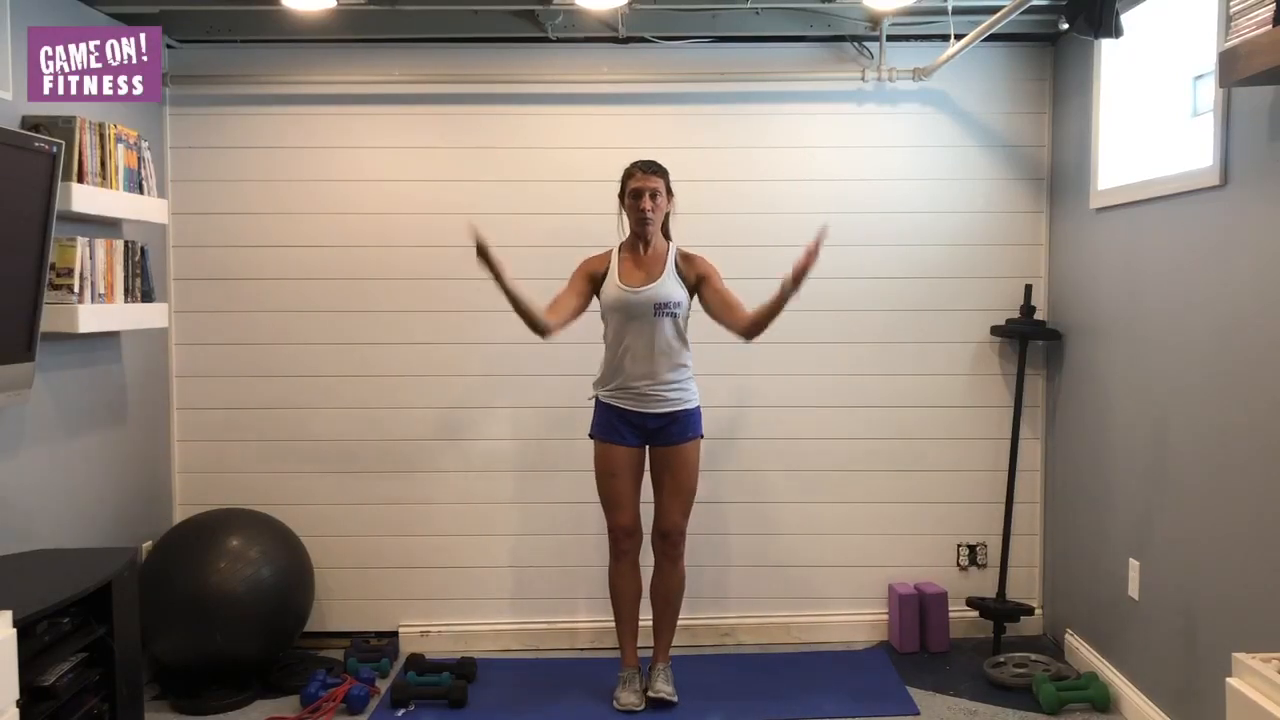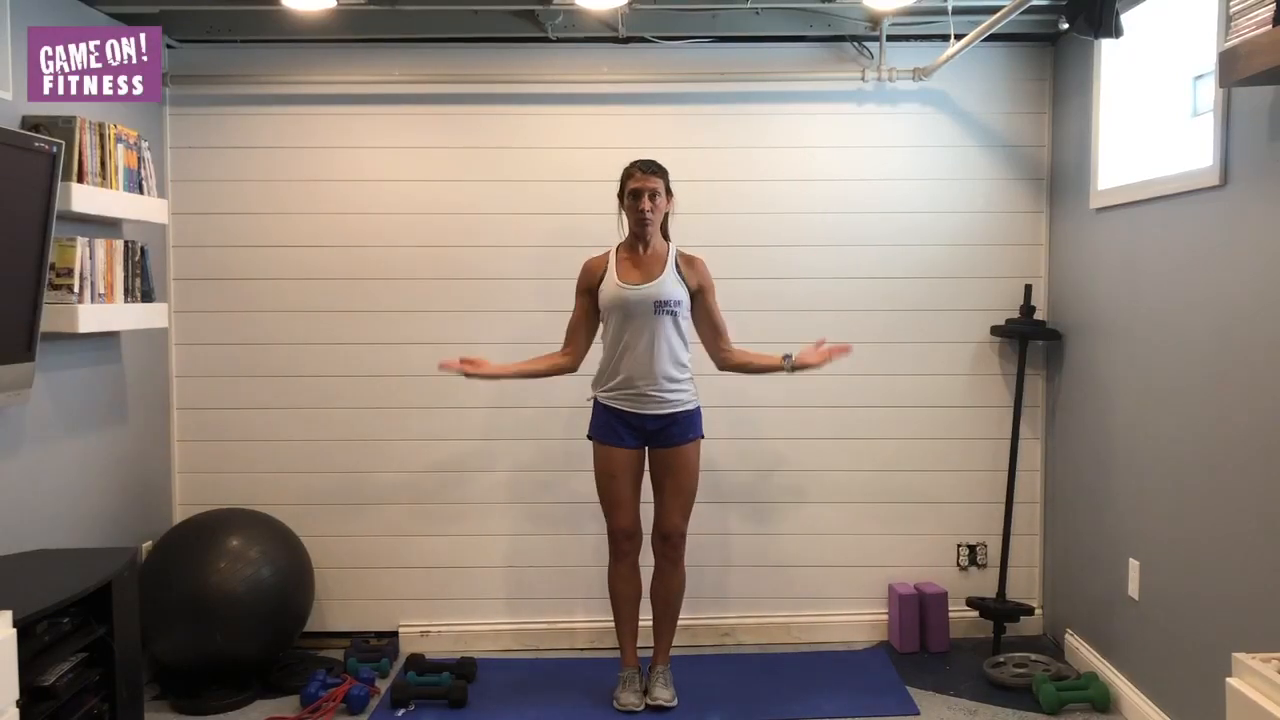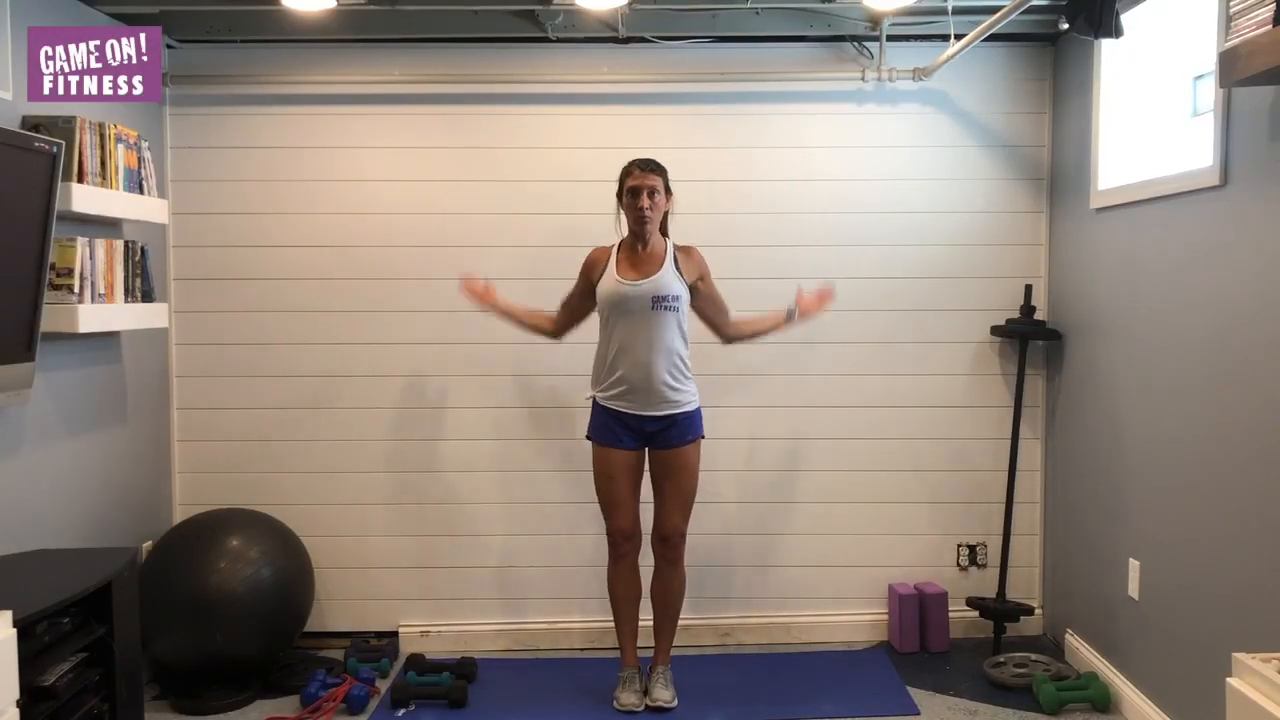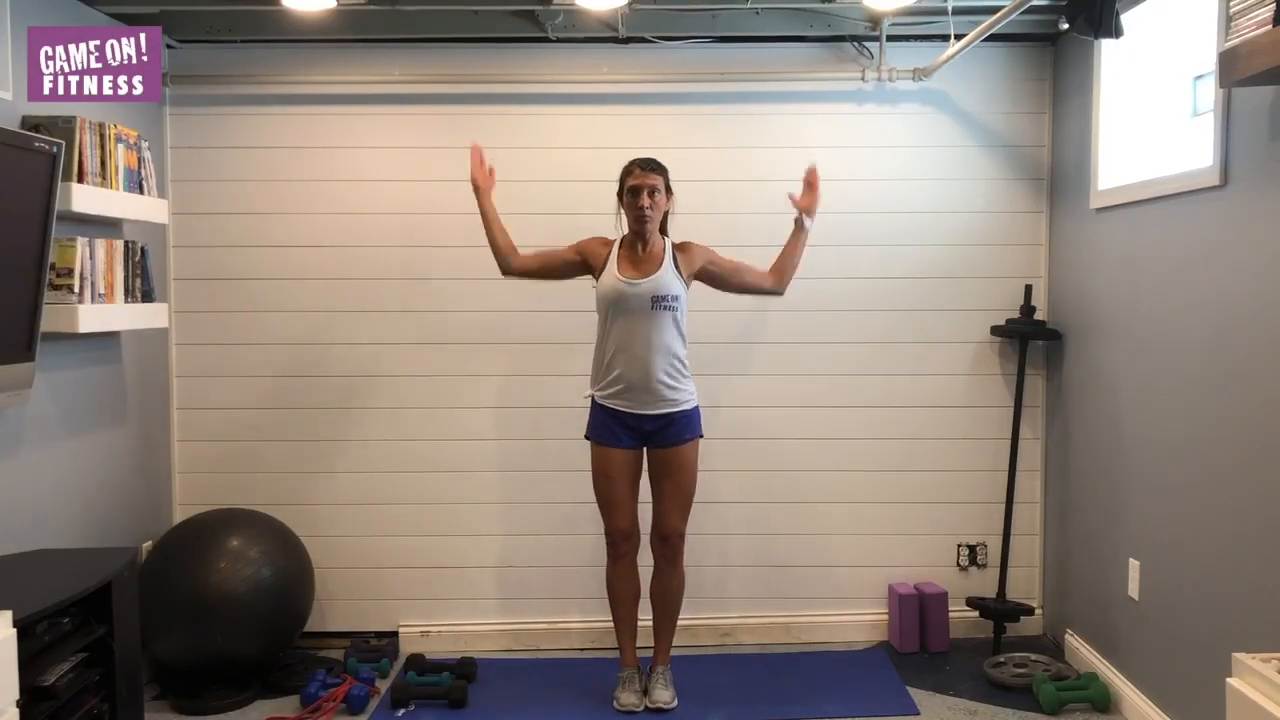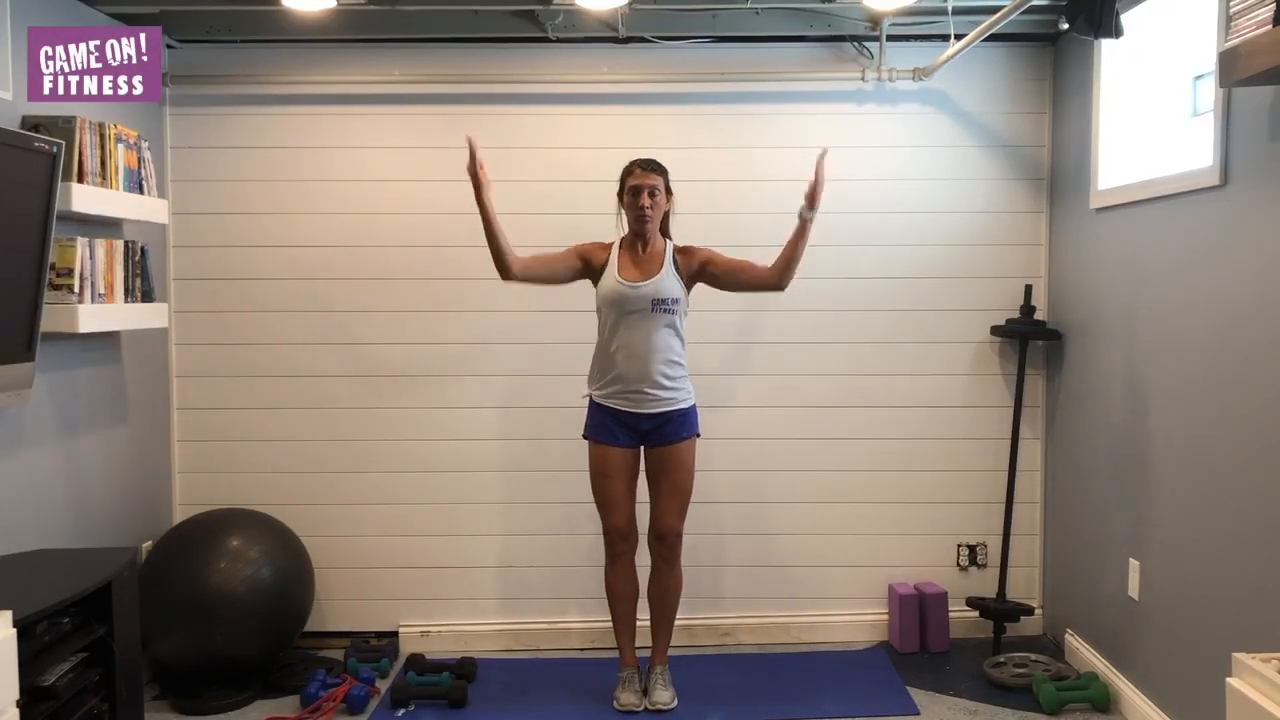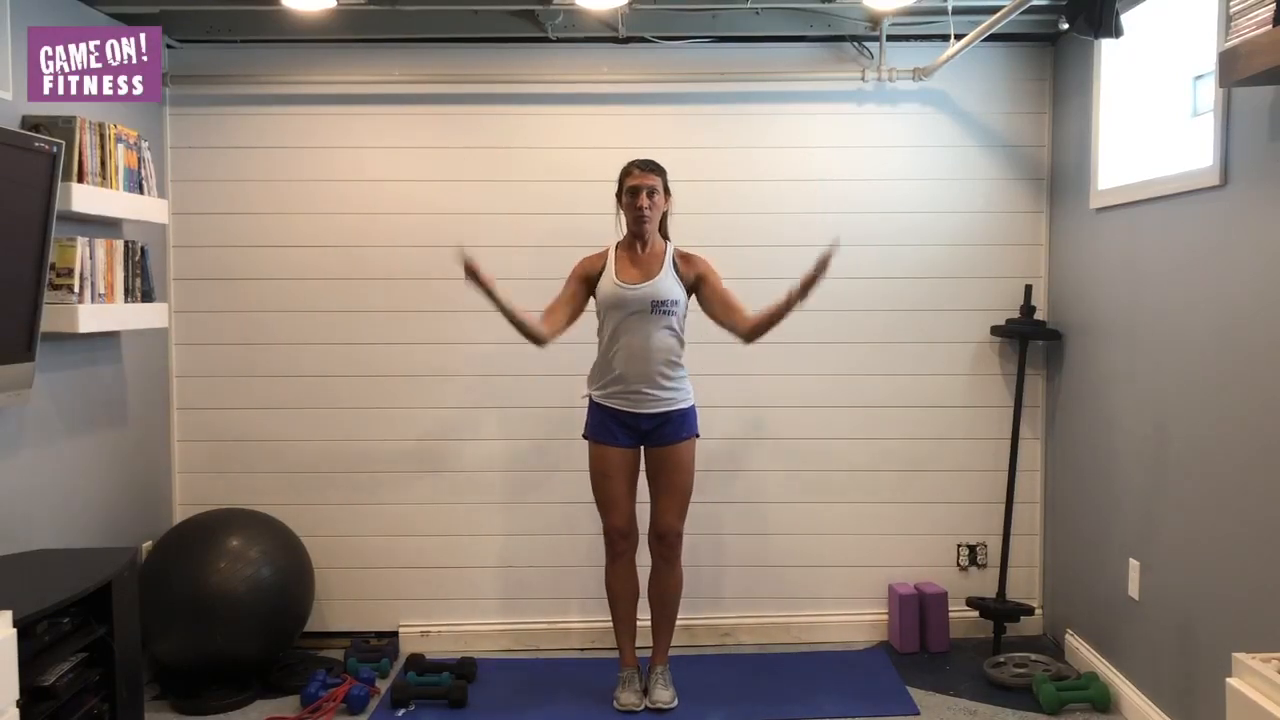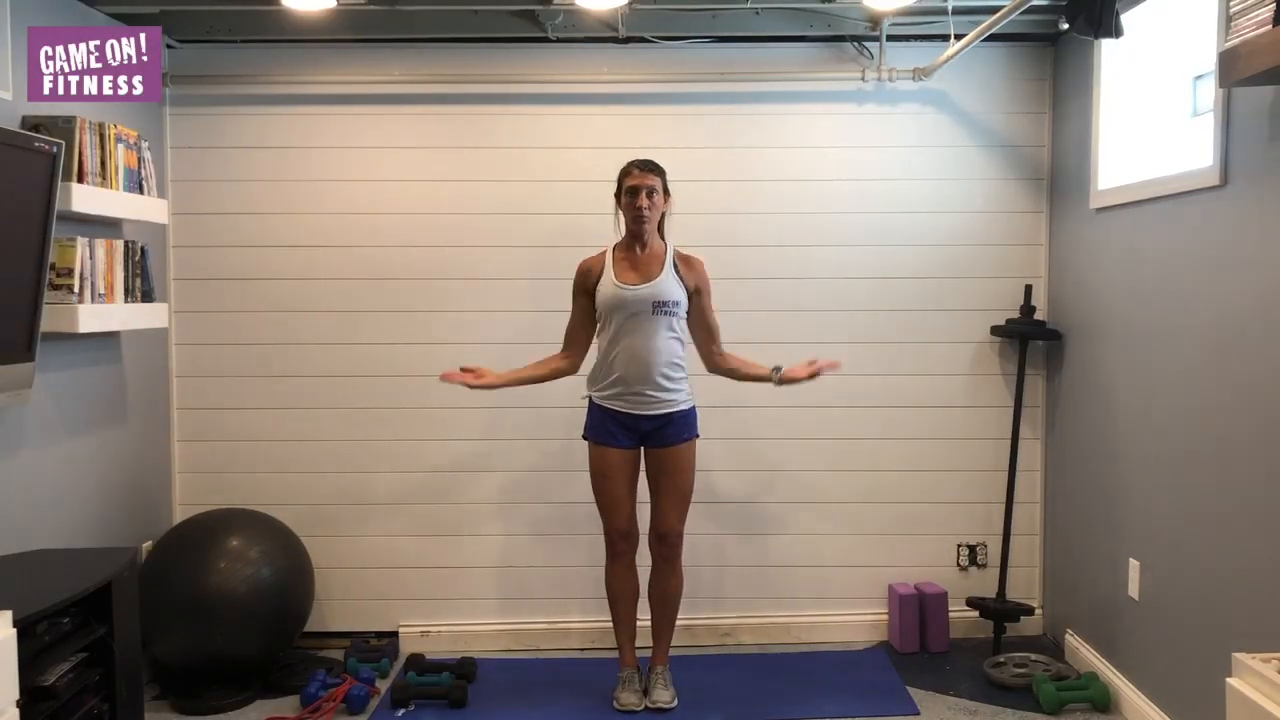
dt=0.2s
person 1, frame 1
left shoulder: (692, 266)
right shoulder: (598, 266)
left elbow: (747, 326)
right elbow: (545, 323)
left wrist: (794, 282)
right wrist: (499, 273)
left hip: (676, 414)
right hip: (617, 414)
left knee: (670, 538)
right knee: (623, 538)
left ankle: (661, 664)
right ankle: (629, 667)
person 1, frame 2
left shoulder: (690, 268)
right shoulder: (598, 269)
left elbow: (724, 354)
right elbow: (568, 357)
left wrist: (791, 359)
right wrist: (497, 369)
left hip: (677, 416)
right hip: (616, 416)
left knee: (670, 540)
right knee: (623, 540)
left ankle: (662, 665)
right ankle: (628, 667)
person 1, frame 3
left shoulder: (688, 261)
right shoulder: (600, 261)
left elbow: (729, 329)
right elbow: (557, 324)
left wrist: (791, 313)
right wrist: (499, 305)
left hip: (677, 415)
right hip: (615, 416)
left knee: (670, 541)
right knee: (622, 540)
left ankle: (662, 667)
right ankle: (629, 667)
person 1, frame 4
left shoulder: (690, 257)
right shoulder: (596, 254)
left elbow: (774, 281)
right elbow: (513, 264)
left wrist: (803, 221)
right wrist: (485, 198)
left hip: (675, 414)
right hip: (613, 415)
left knee: (669, 542)
right knee: (621, 541)
left ankle: (661, 667)
right ankle: (628, 668)
person 1, frame 5
left shoulder: (689, 260)
right shoulder: (595, 256)
left elbow: (774, 278)
right elbow: (514, 270)
left wrist: (806, 213)
right wrist: (484, 197)
left hip: (672, 413)
right hip: (611, 414)
left knee: (667, 539)
right knee: (619, 538)
left ankle: (660, 666)
right ankle: (627, 667)
person 1, frame 6
left shoulder: (689, 265)
right shoulder: (594, 266)
left elbow: (746, 327)
right elbow: (542, 331)
left wrist: (802, 290)
right wrist: (492, 291)
left hip: (671, 414)
right hip: (611, 415)
left knee: (667, 540)
right knee: (619, 540)
left ankle: (660, 666)
right ankle: (628, 667)
person 1, frame 7
left shoulder: (688, 268)
right shoulder: (594, 268)
left elbow: (715, 356)
right elbow: (569, 358)
left wrist: (778, 374)
right wrist: (498, 378)
left hip: (673, 415)
right hip: (611, 416)
left knee: (668, 541)
right knee: (620, 541)
left ankle: (661, 666)
right ankle: (628, 667)
